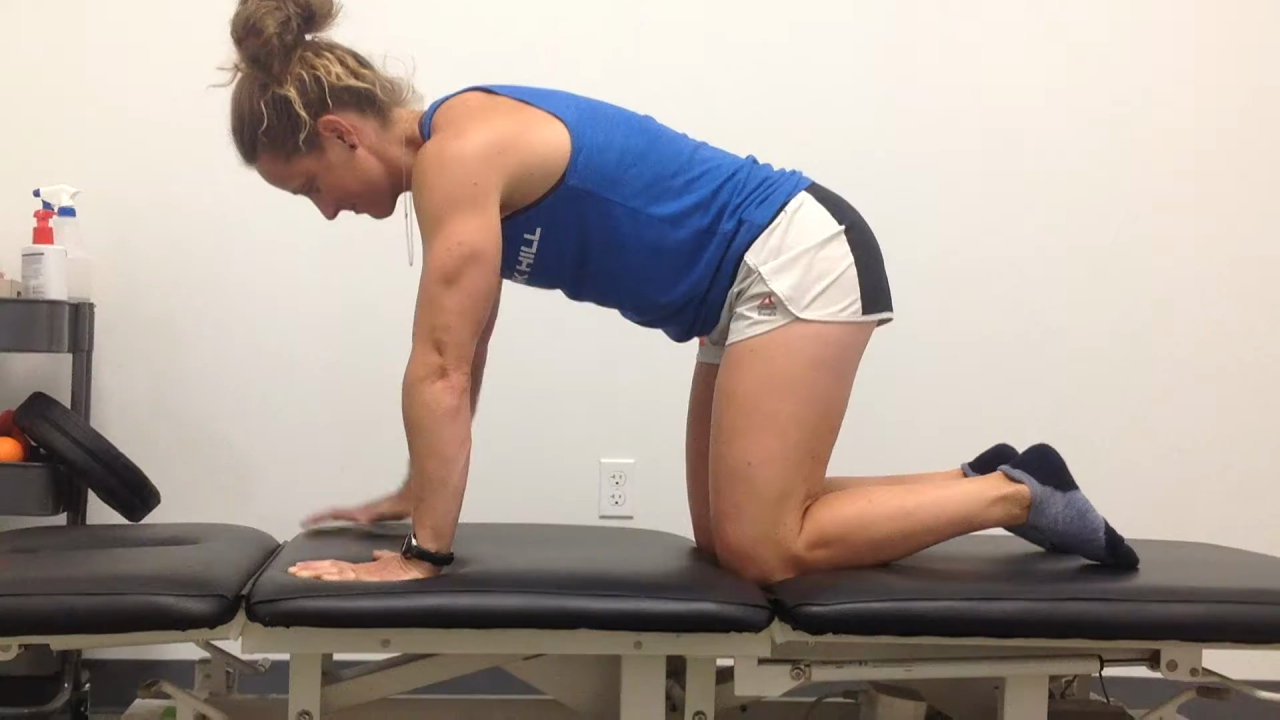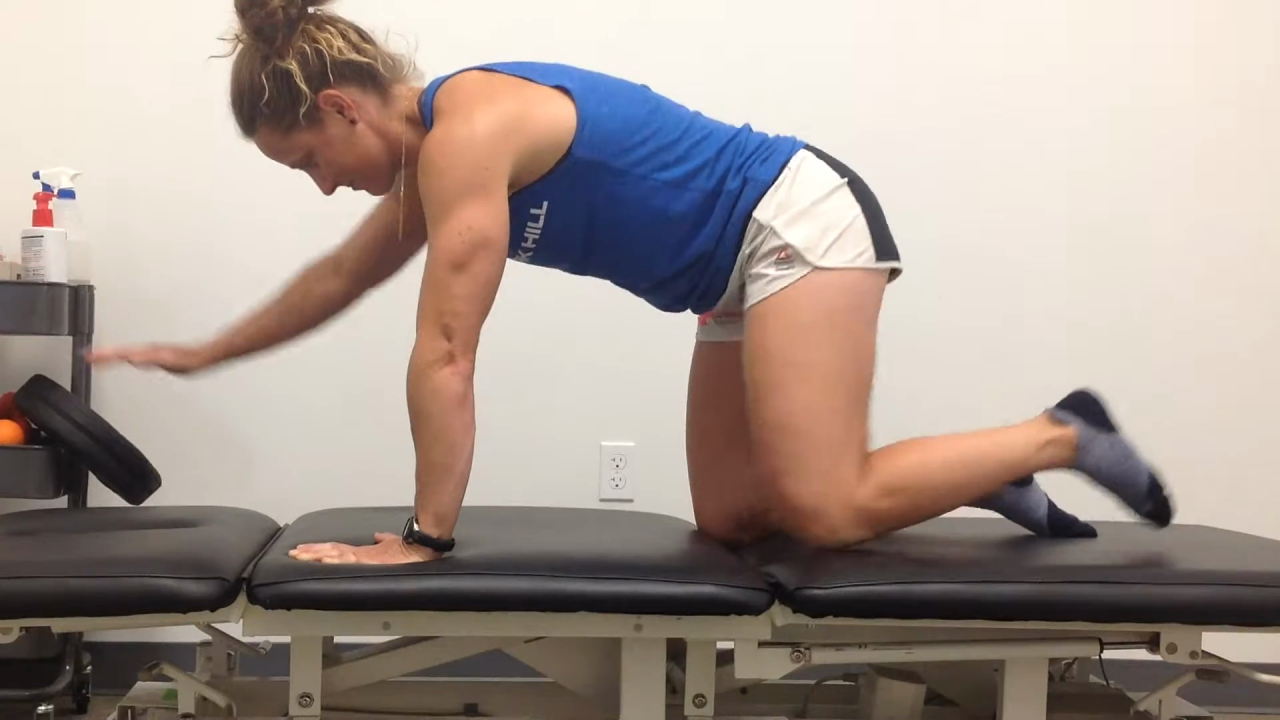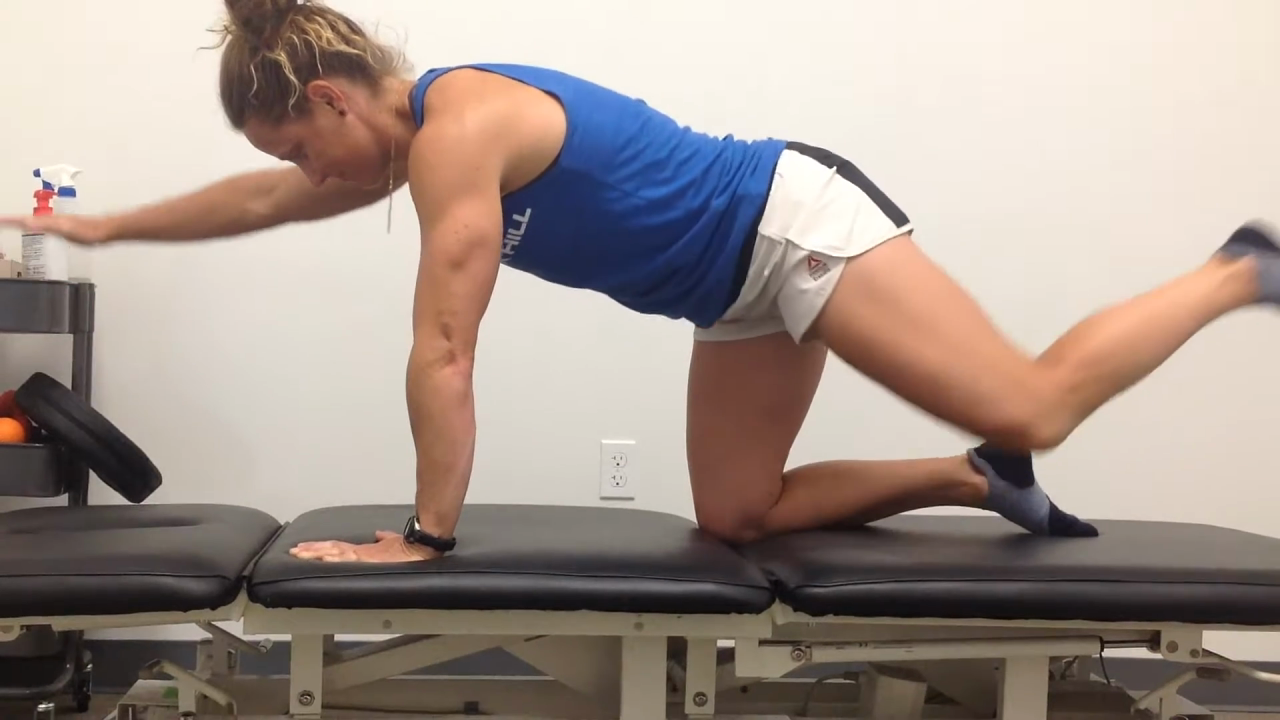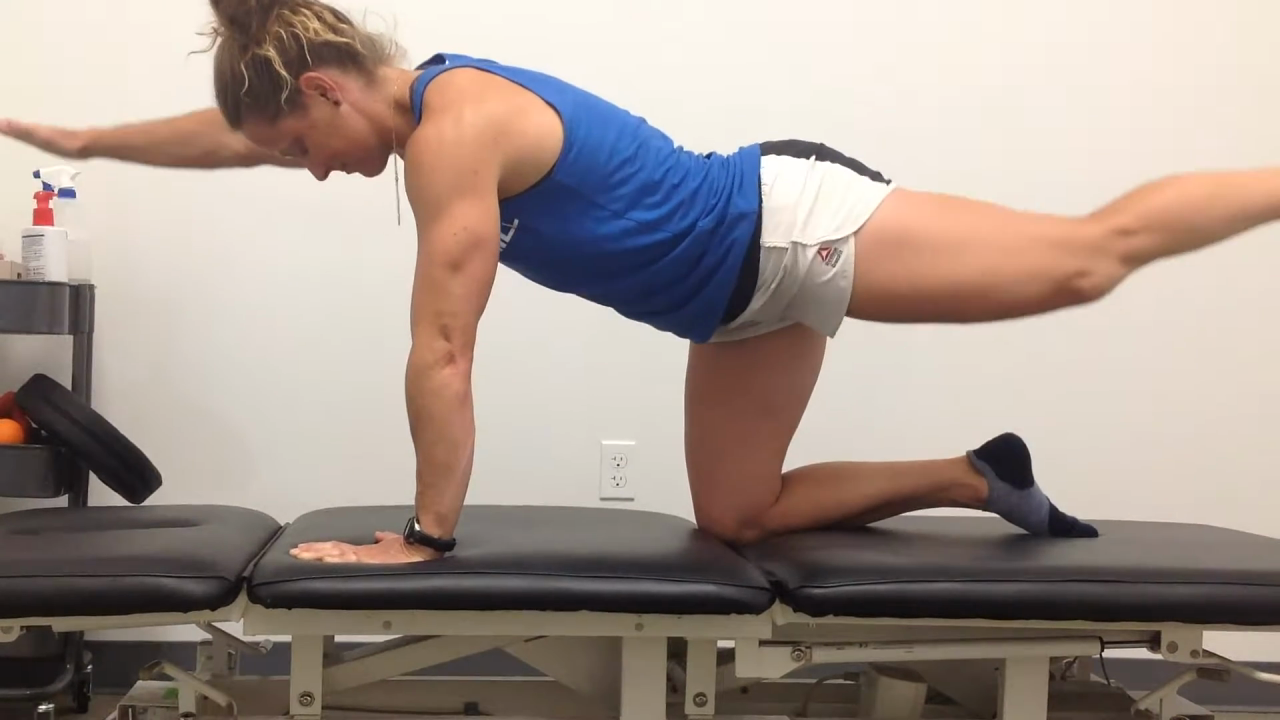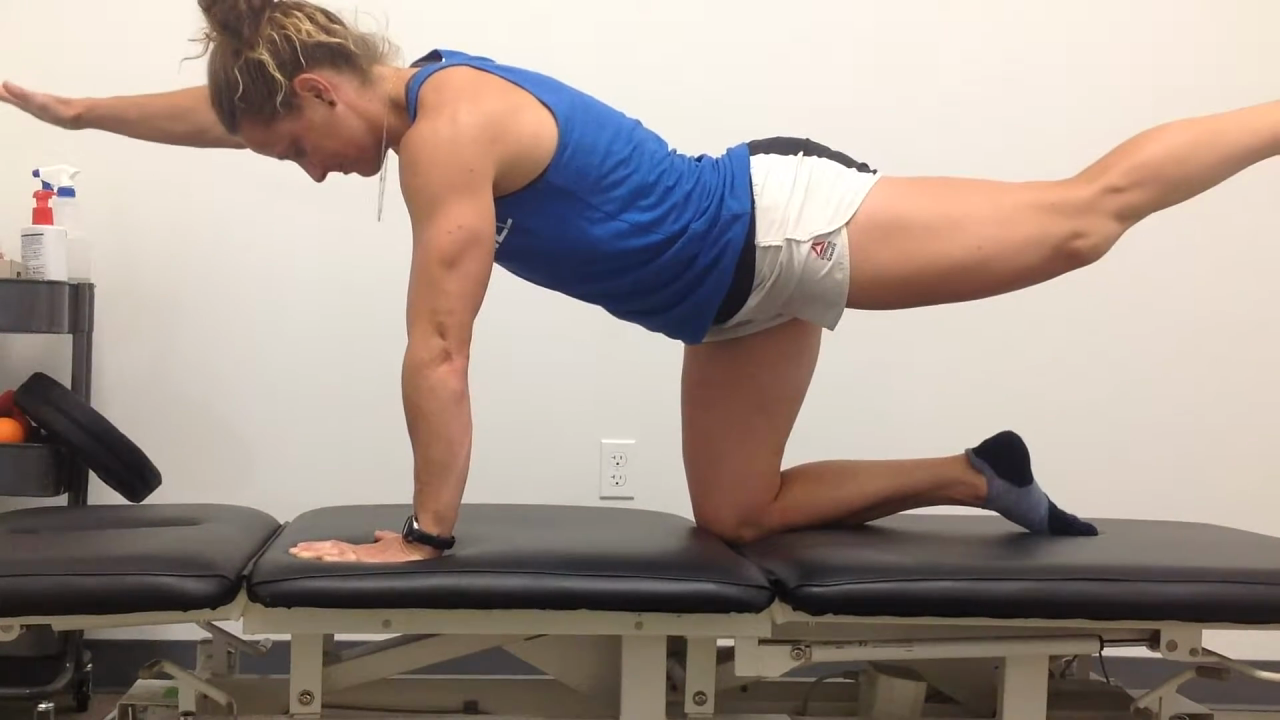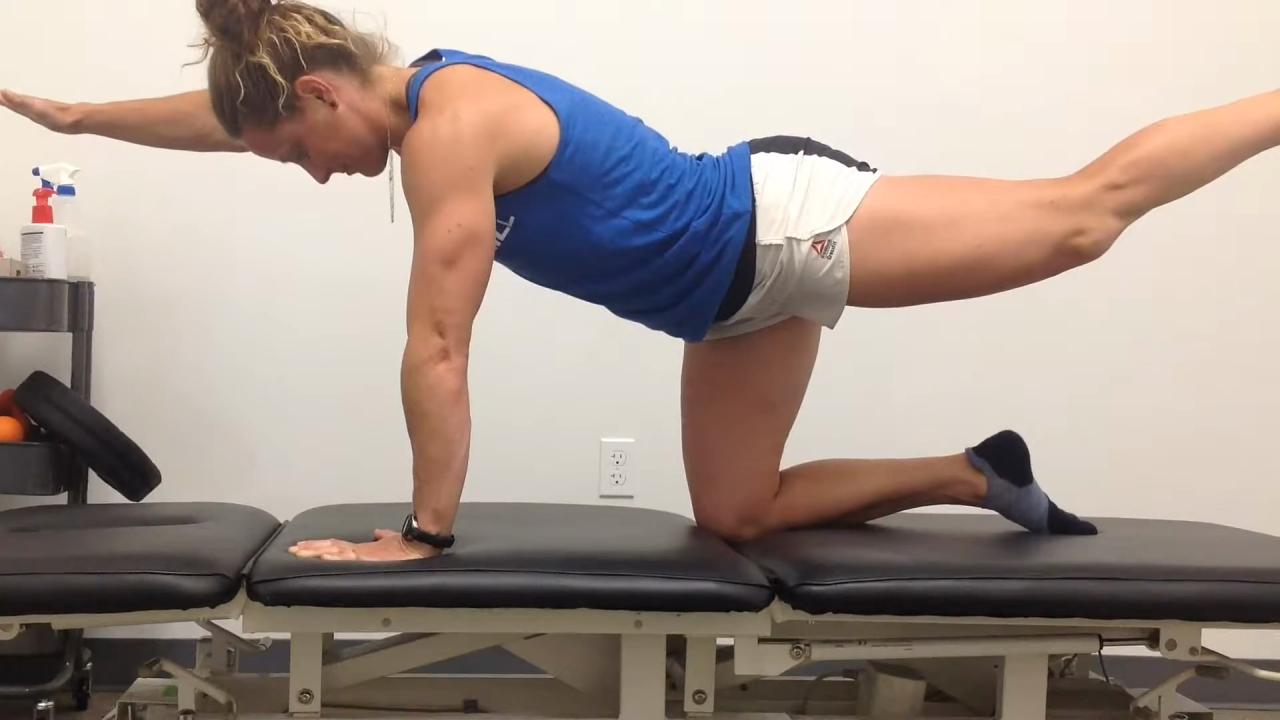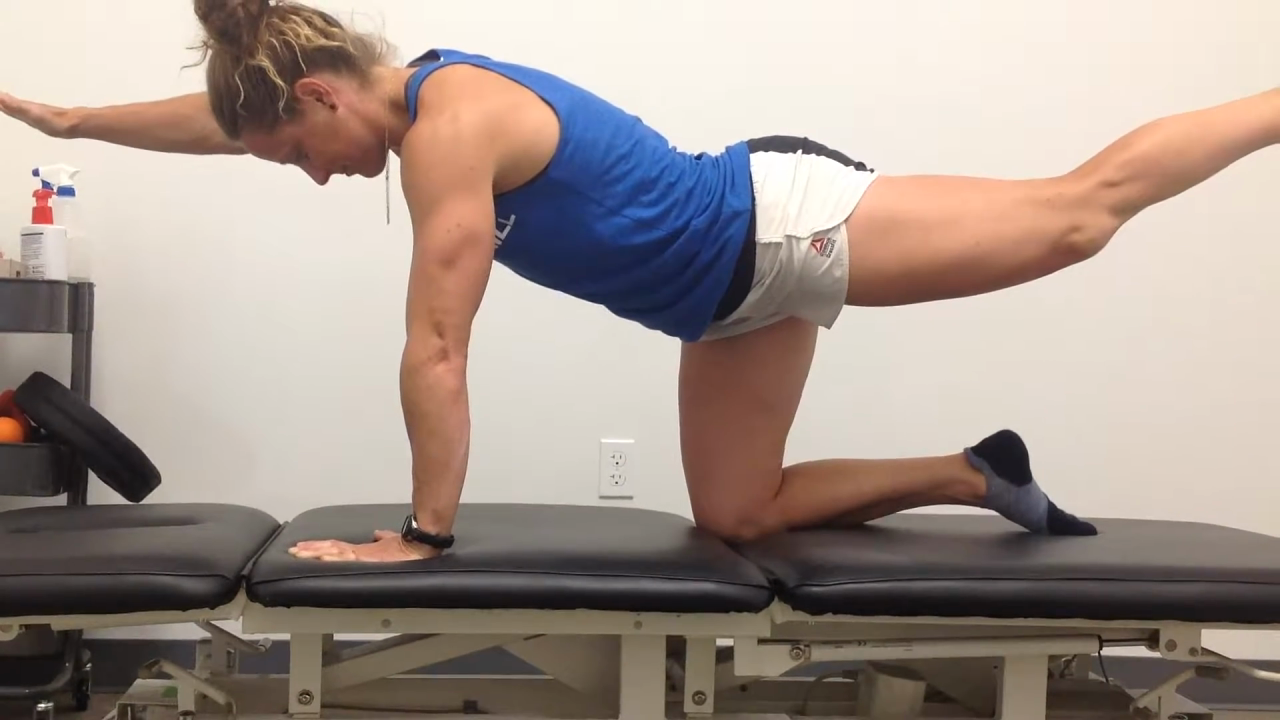
dt=0.4s
person 1, frame 1
left shoulder: (457, 153)
right shoulder: (464, 155)
left elbow: (441, 374)
right elbow: (455, 363)
left wrist: (425, 550)
right wrist: (407, 500)
left hip: (796, 259)
right hip: (754, 278)
left knee: (763, 548)
right knee: (727, 537)
left ankle: (1014, 493)
right ankle: (983, 479)
person 1, frame 2
left shoulder: (466, 132)
right shoulder: (437, 153)
left elbow: (445, 357)
right elbow: (338, 279)
left wrist: (424, 533)
right wrist: (199, 353)
left hip: (797, 219)
right hip: (744, 262)
left knee: (829, 514)
right knee: (732, 518)
left ankle: (1063, 432)
right ankle: (984, 477)
person 1, frame 3
left shoulder: (456, 130)
right shoulder: (416, 130)
left elbow: (442, 356)
right elbow: (266, 201)
left wrist: (425, 533)
right wrist: (106, 226)
left hip: (793, 221)
right hip: (749, 274)
left knee: (1033, 404)
right knee: (739, 515)
right ankle: (980, 484)
person 1, frame 4
left shoulder: (452, 130)
left elbow: (442, 356)
right elbow: (231, 132)
left wrist: (425, 533)
left hip: (794, 223)
right hip: (748, 278)
left knee: (1089, 254)
right knee: (740, 516)
right ankle: (980, 478)
person 1, frame 5
left shoulder: (445, 128)
left elbow: (438, 352)
right elbow: (225, 111)
left wrist: (427, 532)
left hip: (787, 220)
right hip: (743, 280)
left knee: (1083, 213)
right knee: (739, 516)
right ankle: (979, 476)
person 1, frame 6
left shoulder: (447, 124)
left elbow: (437, 350)
right elbow: (223, 115)
left wrist: (423, 530)
left hip: (786, 218)
right hip: (740, 280)
left knee: (1083, 209)
right knee: (739, 515)
right ankle: (979, 476)
person 1, frame 7
left shoulder: (448, 125)
left elbow: (436, 349)
right elbow: (225, 115)
left wrist: (424, 532)
left hip: (783, 219)
right hip: (739, 280)
left knee: (1078, 208)
right knee: (737, 515)
right ankle: (977, 475)
